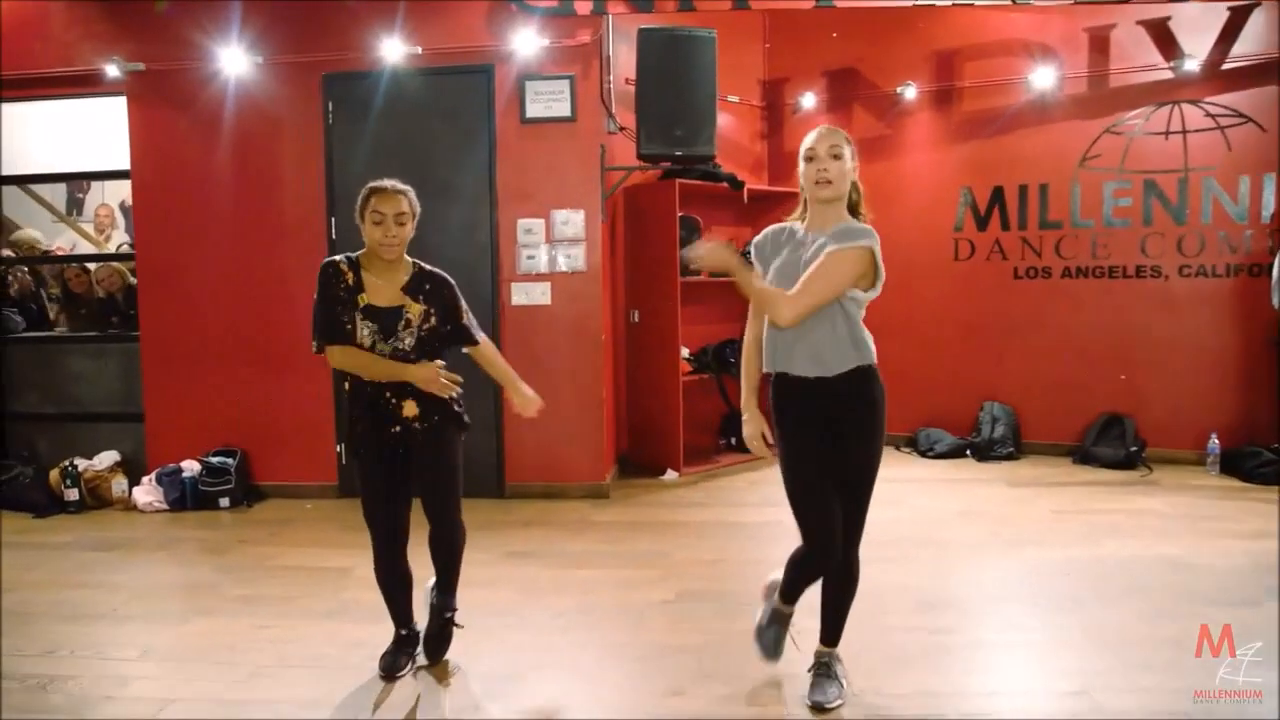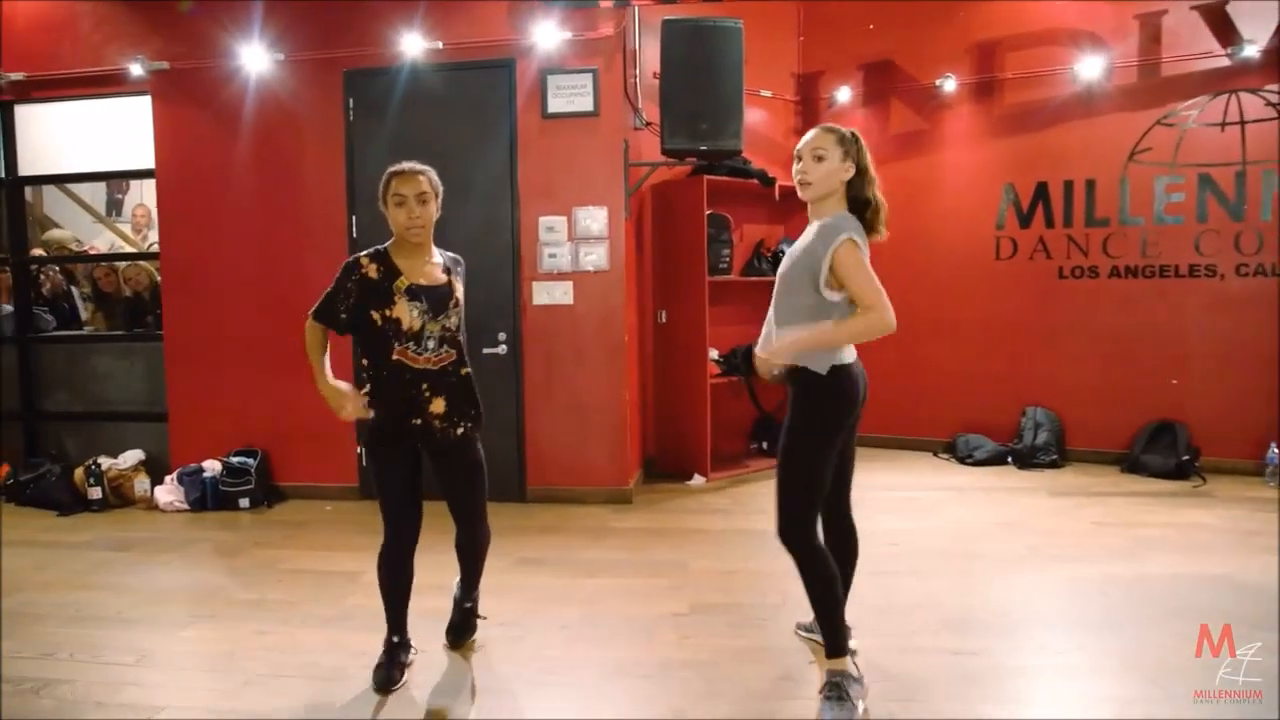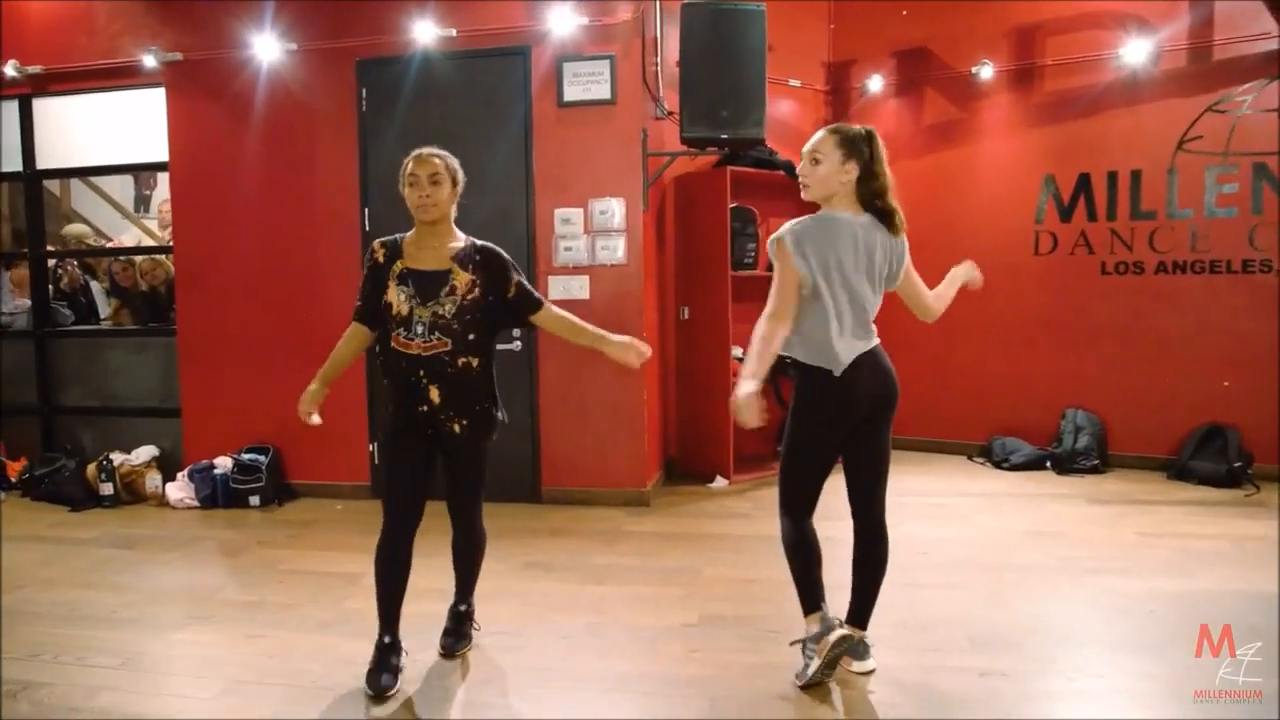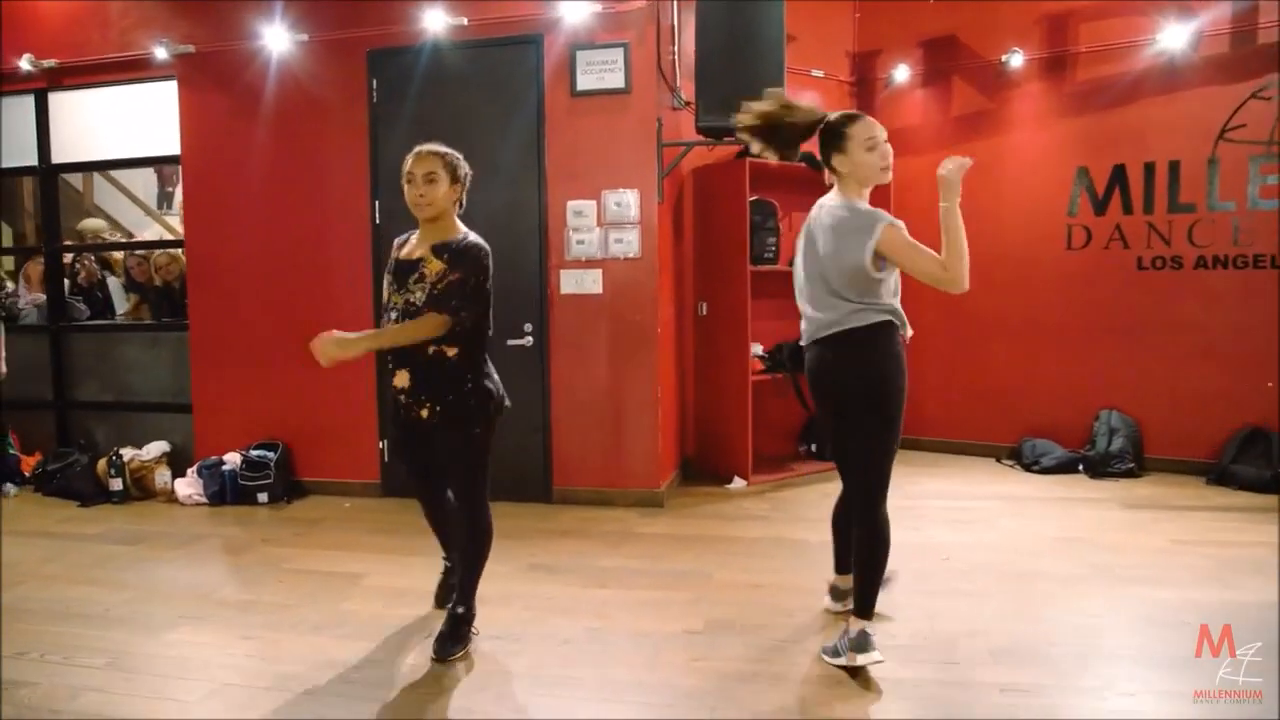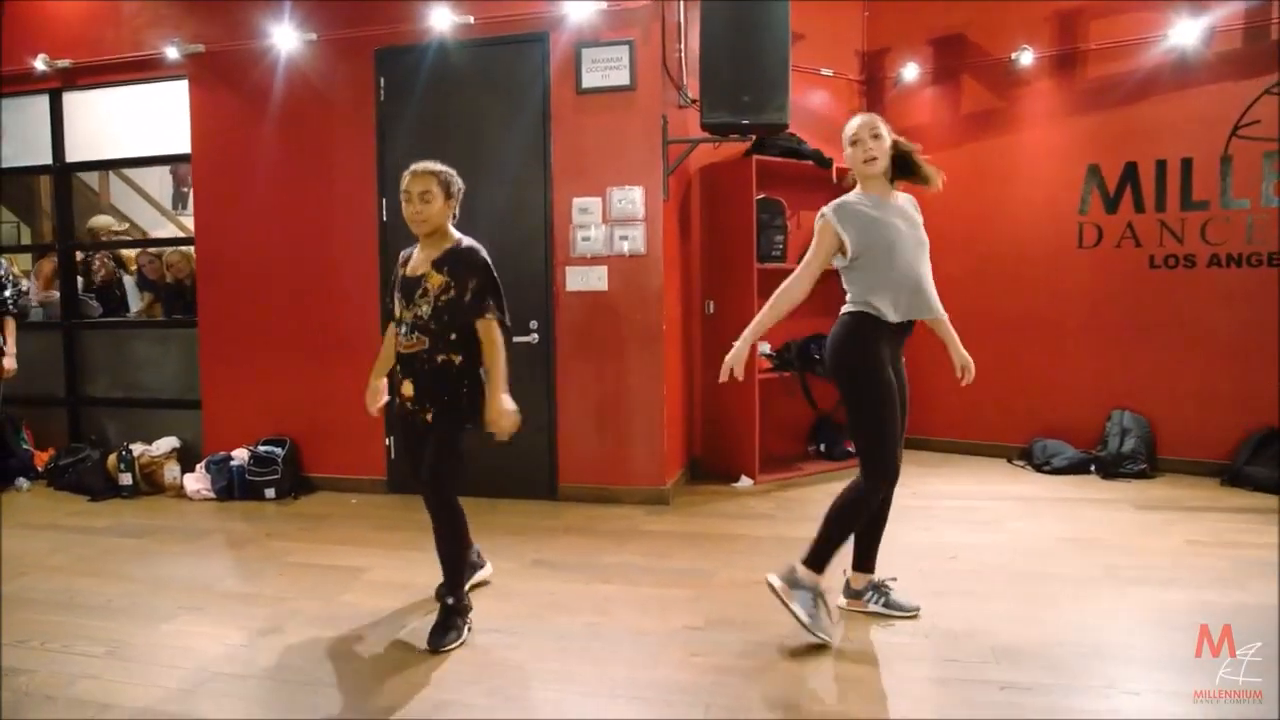
dt=0.4s
person 1, frame 1
left shoulder: (859, 242)
right shoulder: (773, 241)
left elbow: (787, 310)
right elbow: (757, 330)
left wrist: (733, 265)
right wrist: (748, 405)
left hip: (854, 396)
right hip: (794, 398)
left knee: (845, 541)
right knee: (822, 538)
left ankle: (828, 656)
right ankle: (781, 599)
person 1, frame 2
left shoulder: (840, 236)
right shoulder: (820, 232)
left elbow: (881, 318)
left wrist: (795, 341)
left hip: (823, 391)
right hip: (824, 386)
left knee: (795, 526)
right knee: (833, 511)
left ankle: (842, 668)
right ankle: (832, 619)
person 1, frame 3
left shoulder: (795, 237)
right shoulder: (887, 237)
left elbow: (778, 315)
right elbow: (928, 307)
left wrist: (749, 381)
right wrist: (960, 274)
left hip: (824, 387)
right hip: (877, 378)
left knee: (795, 510)
right knee: (870, 511)
left ankle: (818, 625)
right ankle: (856, 635)
person 1, frame 4
left shoulder: (822, 213)
right shoulder: (876, 225)
right elbow: (955, 280)
right wrist: (949, 200)
left hip: (824, 358)
right hip: (873, 356)
left knee: (858, 480)
right knee: (871, 492)
left ankle: (847, 584)
right ankle: (857, 629)
person 1, frame 5
left shoulder: (908, 207)
right shoulder: (840, 214)
left elbow: (918, 282)
right elbow: (801, 280)
left wrist: (955, 343)
right wrist: (748, 336)
left hip: (889, 345)
right hip: (861, 342)
left knee: (886, 470)
right knee: (876, 472)
left ankle: (861, 582)
right ankle: (803, 576)
person 2, frame 1
left shoulder: (434, 285)
right shoulder: (335, 275)
left elbow: (473, 340)
right elbow: (334, 354)
left wrist: (515, 387)
right wrist: (410, 373)
left hip: (434, 418)
right hip: (373, 423)
left knee: (444, 515)
right knee: (386, 536)
left ankle: (444, 602)
right ankle: (405, 631)
person 2, frame 2
left shoulder: (454, 266)
right shoulder: (364, 270)
right elbow: (317, 324)
right wrist: (326, 381)
left hip: (455, 414)
right hip: (391, 420)
left knee: (473, 522)
right knee: (400, 534)
left ankle: (467, 597)
right ankle: (396, 642)
person 2, frame 3
left shoulder: (485, 259)
right shoulder: (383, 256)
left elbow: (538, 312)
right elbow: (363, 326)
left wrist: (605, 341)
right wrist: (320, 382)
left hip: (467, 407)
right hip: (404, 409)
left knee: (465, 516)
right knee: (398, 522)
left ankle: (462, 610)
right ankle: (388, 641)
person 2, frame 4
left shoulder: (469, 252)
right shoulder: (402, 247)
left elbow: (434, 322)
left wrist: (361, 343)
left hip: (461, 397)
right hip: (411, 395)
left knee: (468, 500)
right knee: (431, 493)
left ankle: (463, 611)
right ankle: (455, 560)
person 2, frame 5
left shoulder: (469, 258)
right shoulder: (406, 259)
left elbow: (489, 327)
left wrist: (499, 392)
right wrist: (379, 375)
left hip: (453, 396)
right hip: (413, 395)
left knee: (439, 489)
right knee: (431, 489)
left ankle: (456, 603)
right ankle: (468, 560)
